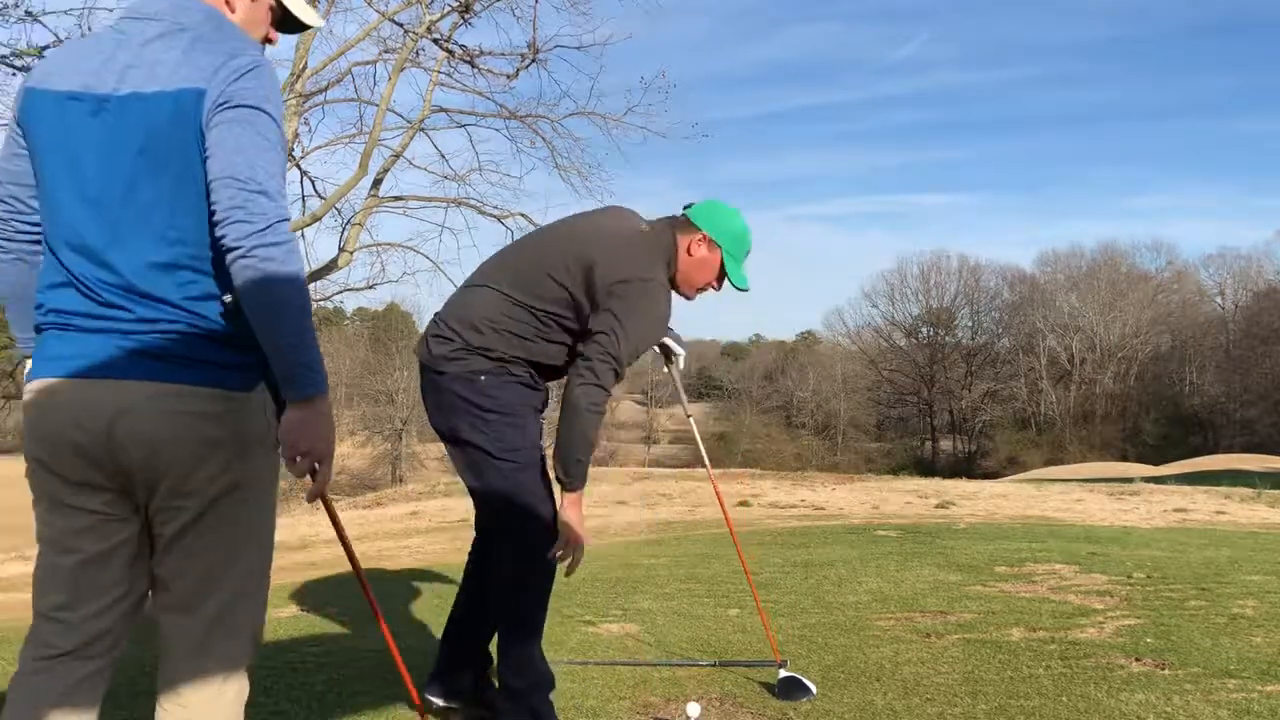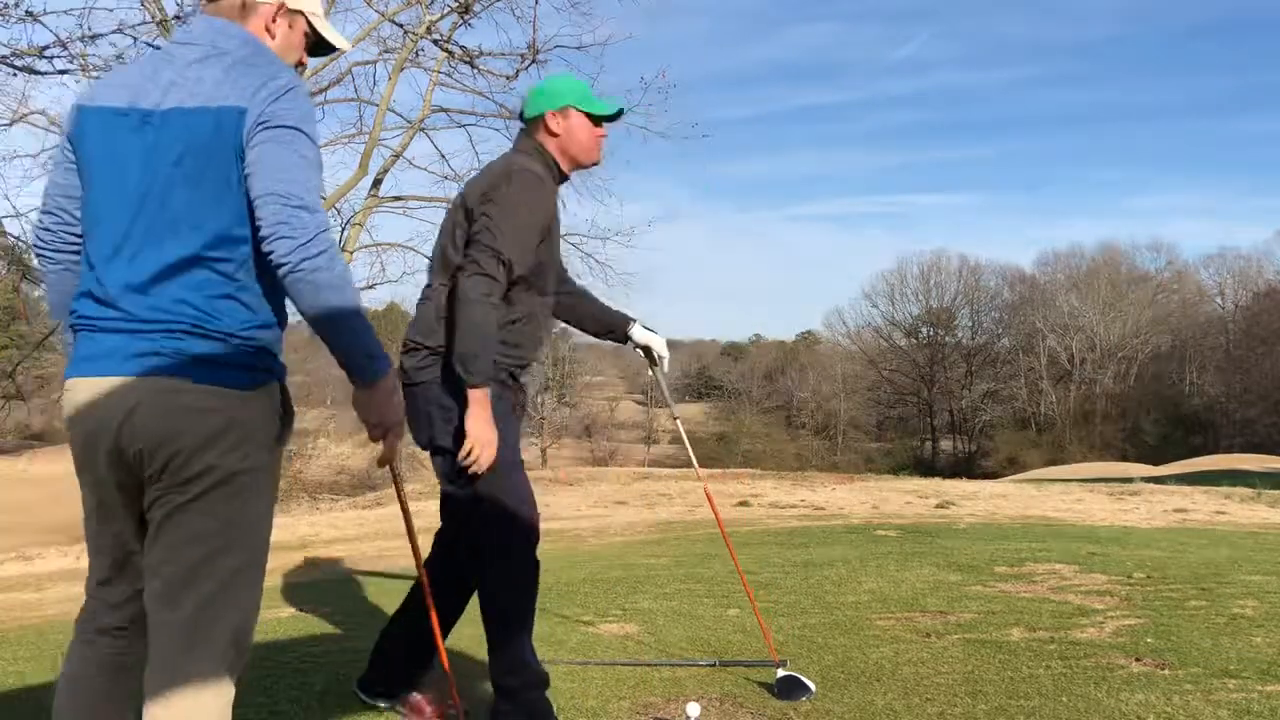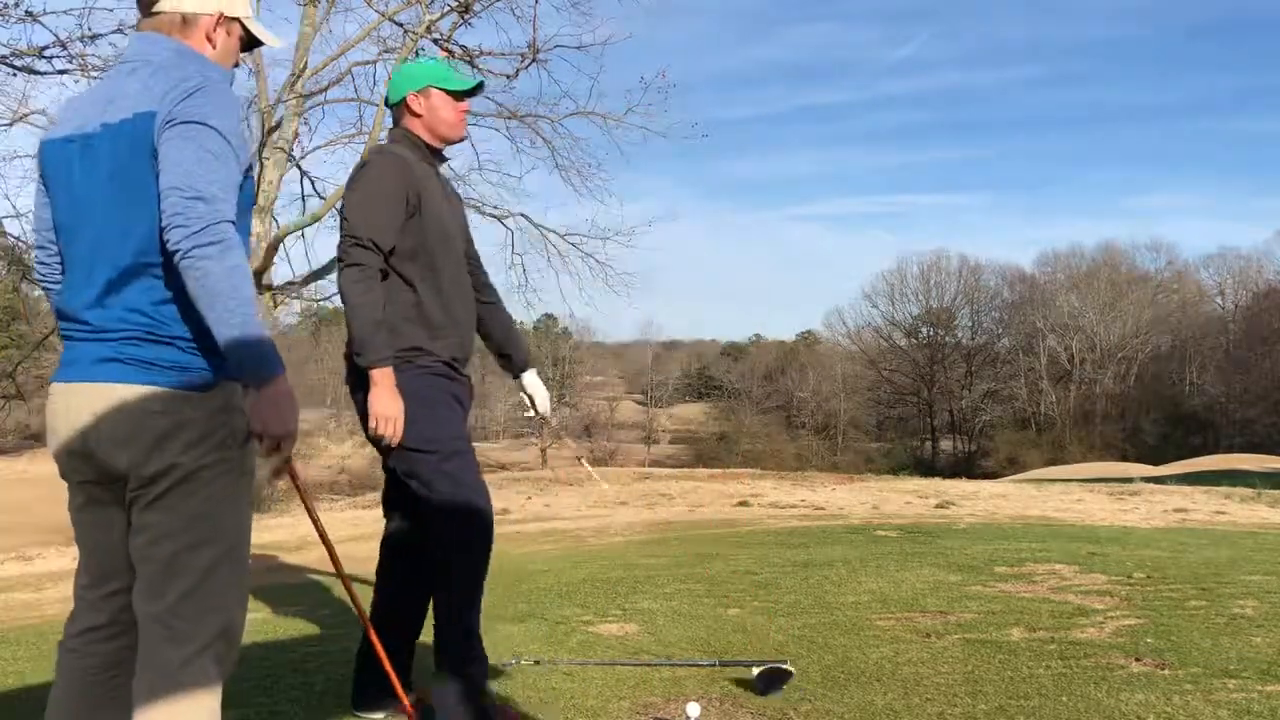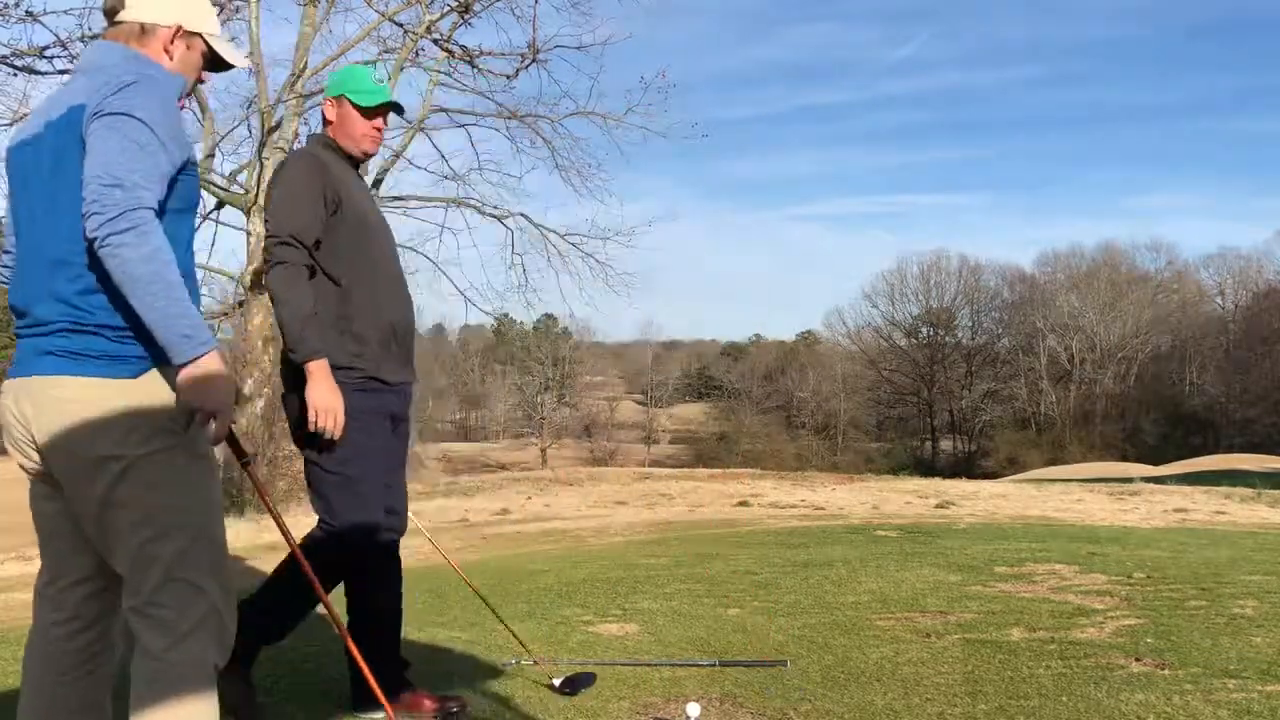
dt=0.4s
person 1, frame 1
right shoulder: (232, 69)
right elbow: (255, 239)
right wrist: (309, 395)
left hip: (68, 395)
right hip: (203, 395)
left knee: (63, 646)
right knee: (207, 650)
person 1, frame 2
left shoulder: (104, 93)
right shoulder: (266, 89)
left elbow: (57, 243)
right elbow: (297, 247)
right wrist: (374, 374)
left hip: (98, 392)
right hip: (217, 395)
left knee: (112, 613)
right knee: (200, 637)
person 1, frame 3
left shoulder: (70, 118)
right shoulder: (196, 91)
left elbow: (50, 264)
right elbow: (200, 237)
right wrist: (266, 373)
left hip: (80, 396)
right hip: (180, 397)
left knee: (105, 615)
right knee: (189, 633)
person 1, frame 4
right shoulder: (139, 93)
right elbow: (118, 224)
right wrist: (196, 353)
right hip: (123, 391)
left knee: (73, 615)
right knee: (188, 612)
person 2, frame 1
left shoulder: (626, 224)
right shoulder: (646, 286)
right elbow: (586, 389)
left wrist: (651, 335)
right wrist: (570, 500)
left hip: (462, 358)
right hip: (479, 368)
left knee: (507, 530)
right knee: (530, 531)
left ankle: (456, 674)
person 2, frame 2
left shoulder: (525, 188)
right shoulder: (524, 186)
left elbow: (555, 291)
right elbow: (476, 290)
left wrist: (628, 330)
right wrist: (480, 403)
left hip: (474, 387)
right hip: (457, 386)
left knee: (470, 533)
right knee: (509, 532)
person 2, frame 3
left shoulder: (437, 185)
right shoulder: (388, 169)
left elbow: (476, 290)
right elbow: (359, 273)
left wrist: (522, 366)
right wrist: (379, 375)
left hip: (436, 380)
right hip: (406, 379)
left knee: (419, 530)
right knee: (465, 519)
person 2, frame 4
left shoulder: (356, 188)
right shoulder: (306, 170)
right elbow: (286, 271)
right wrist: (316, 370)
left hip: (383, 388)
right hip: (335, 386)
left knee: (380, 533)
right knee: (352, 531)
right ankle: (232, 651)
